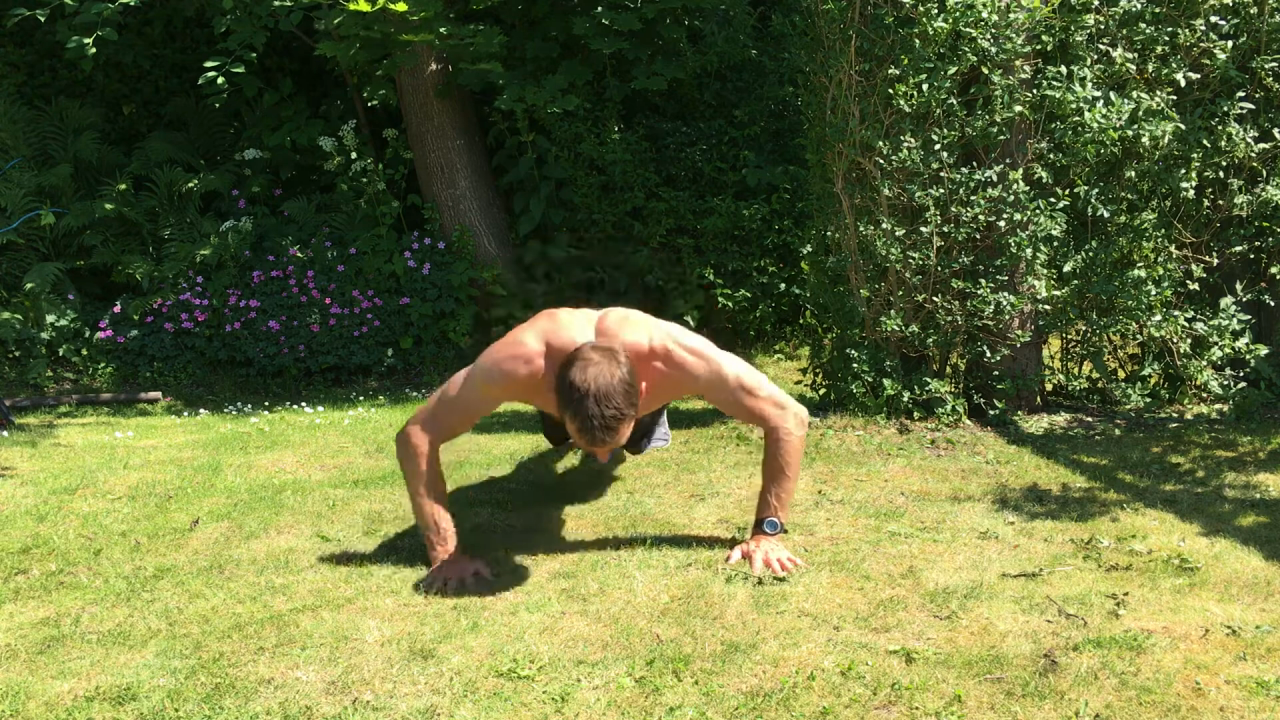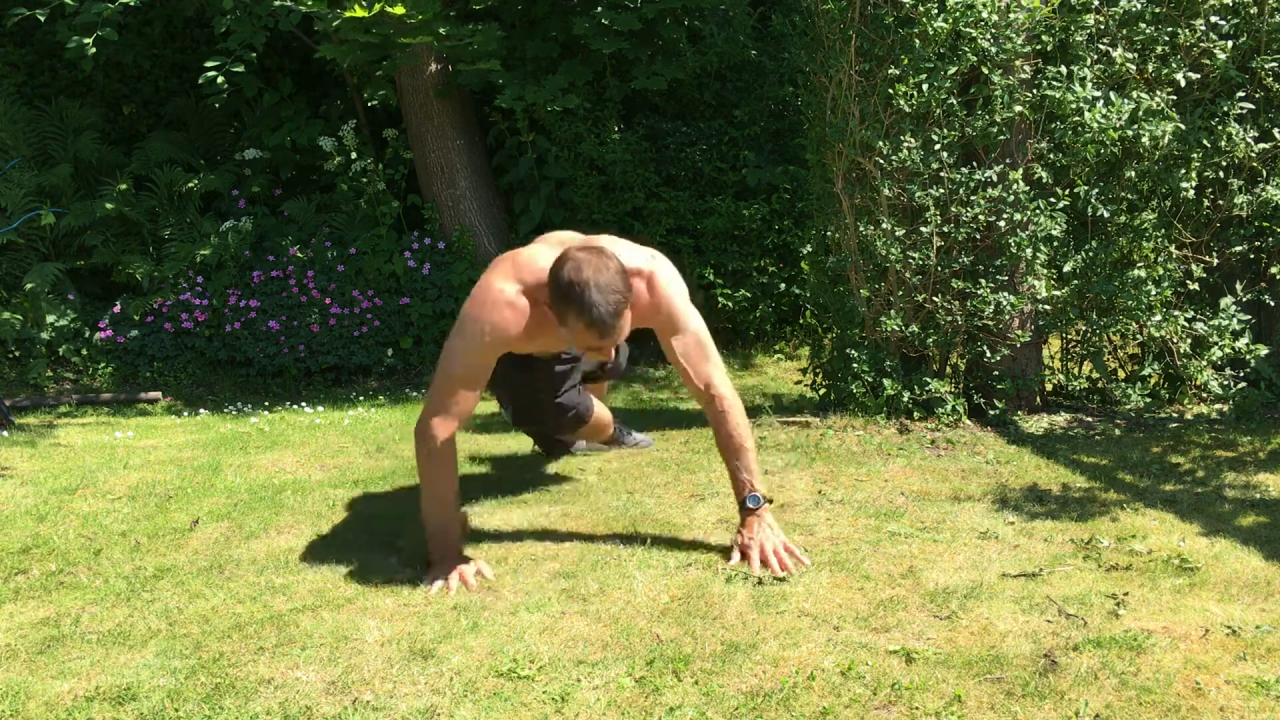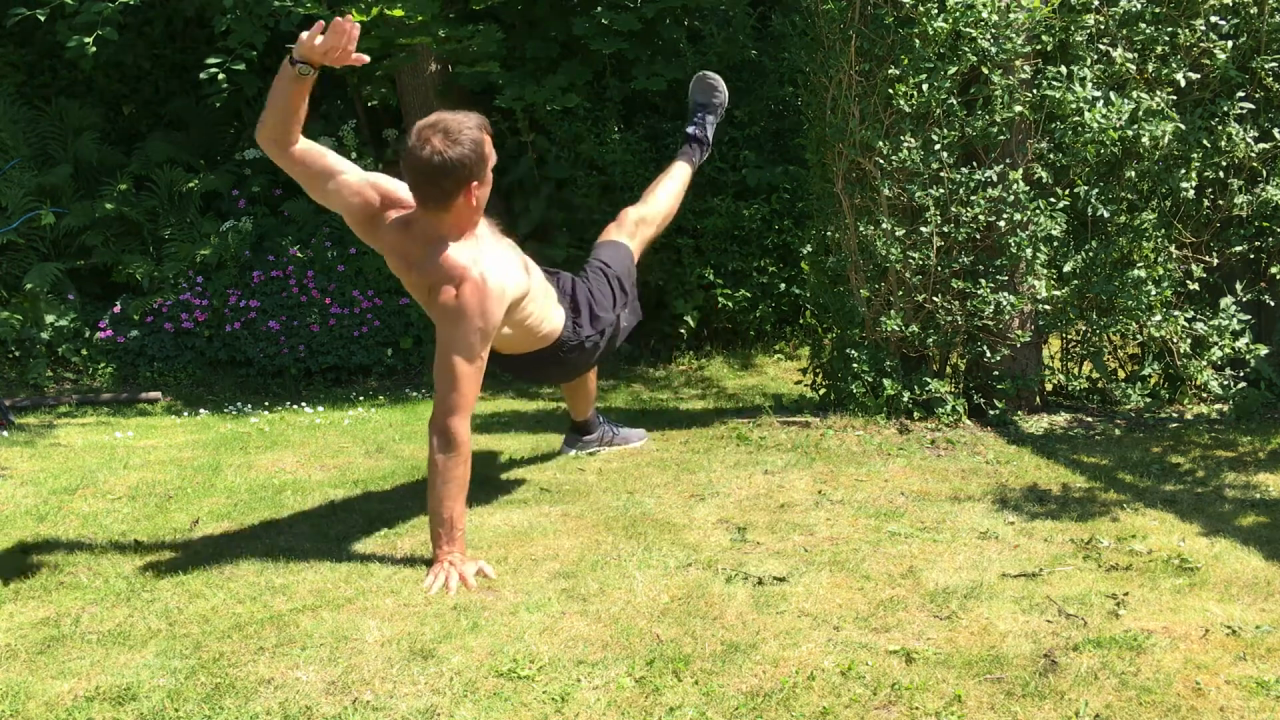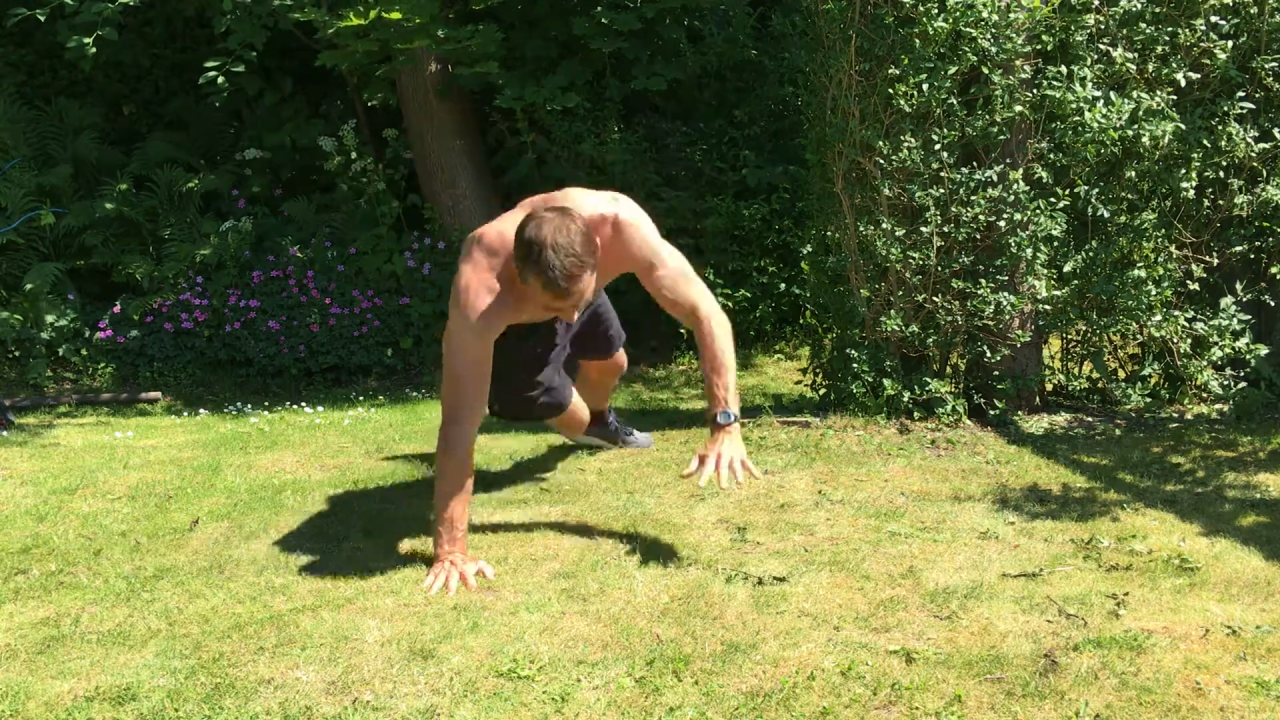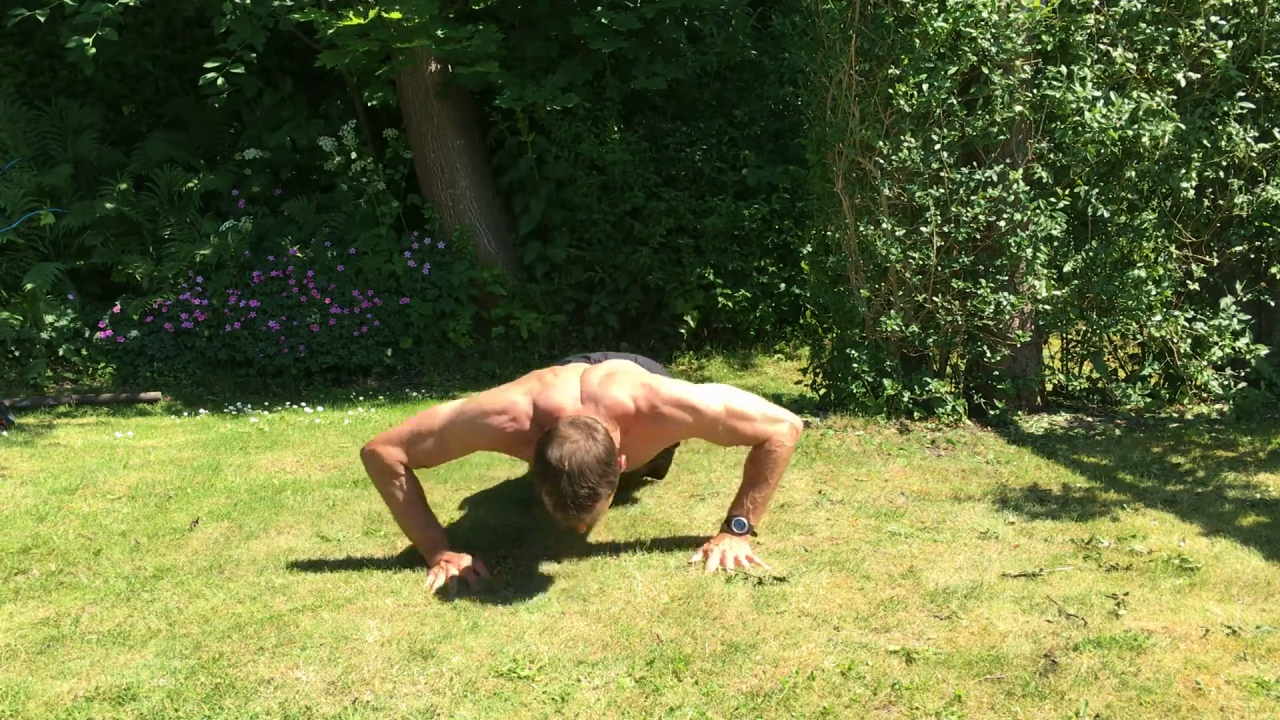
dt=1s
person 1, frame 1
left shoulder: (676, 358)
right shoulder: (519, 363)
left elbow: (790, 418)
right elbow: (415, 437)
left wrist: (767, 531)
right wrist: (444, 552)
right hip: (558, 381)
left knee: (641, 439)
left ankle: (652, 417)
person 1, frame 2
left shoulder: (651, 279)
right shoulder: (497, 314)
left elbow: (715, 392)
right elbow: (435, 427)
left wrist: (756, 511)
right wrist: (446, 551)
right hip: (518, 354)
left knee: (597, 381)
person 1, frame 3
left shoulder: (382, 205)
right shoulder: (471, 287)
left elbow: (276, 140)
right elbow: (451, 427)
left wrist: (305, 61)
right wrist: (449, 552)
left hip: (516, 340)
right hip: (566, 335)
right knee: (632, 222)
left ankle: (586, 430)
right ankle: (694, 145)
person 1, frame 4
left shoulder: (615, 223)
right shoulder: (483, 293)
left elbow: (707, 313)
right elbow: (458, 426)
left wrist: (725, 425)
right wrist: (450, 550)
left hip: (567, 277)
left knee: (611, 363)
right knee: (573, 420)
left ankle: (597, 419)
person 1, frame 5
left shoulder: (656, 409)
right shoulder: (509, 422)
left elbow: (785, 428)
right elbow: (379, 451)
left wrist: (736, 531)
right wrist: (438, 552)
left hip: (637, 374)
right hip: (573, 372)
left knee: (656, 462)
